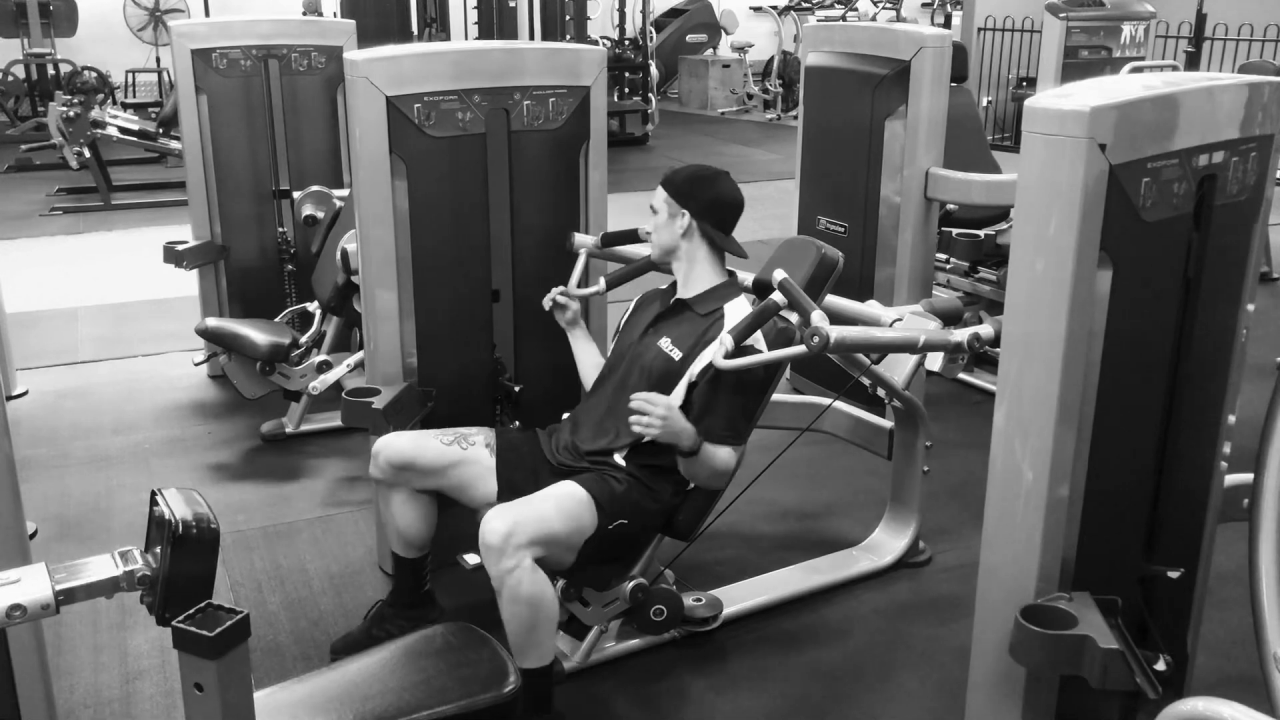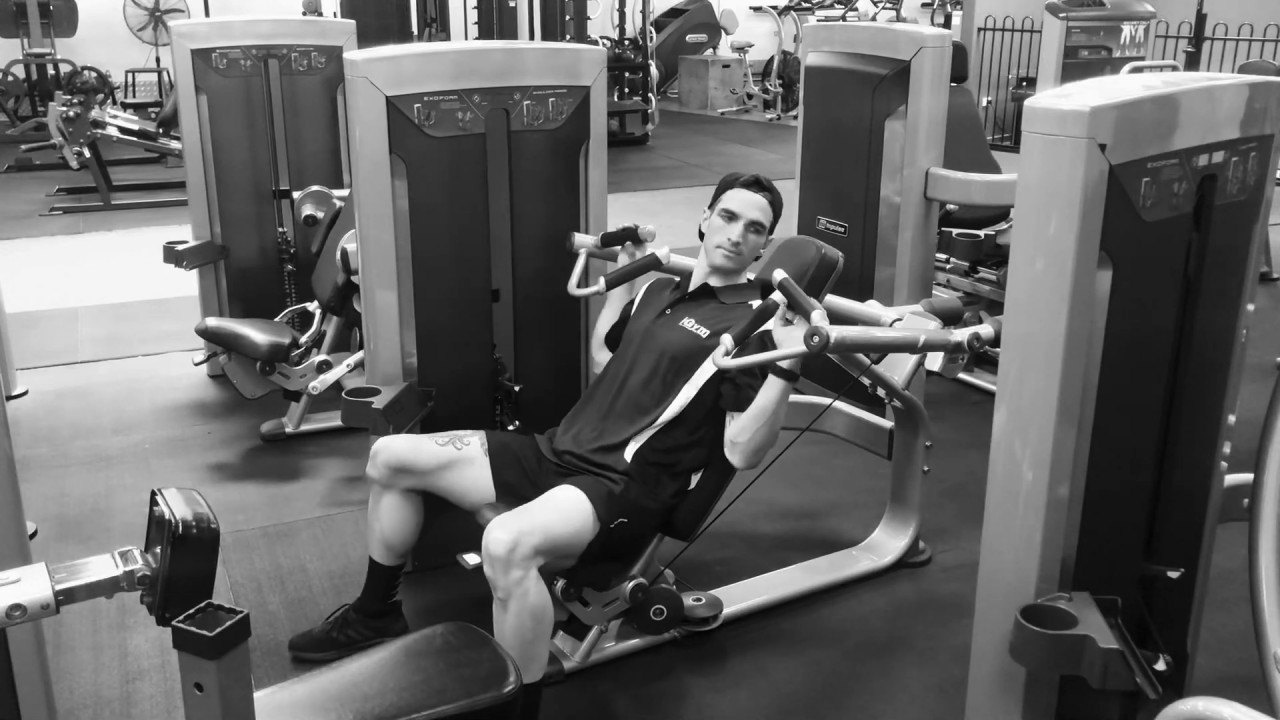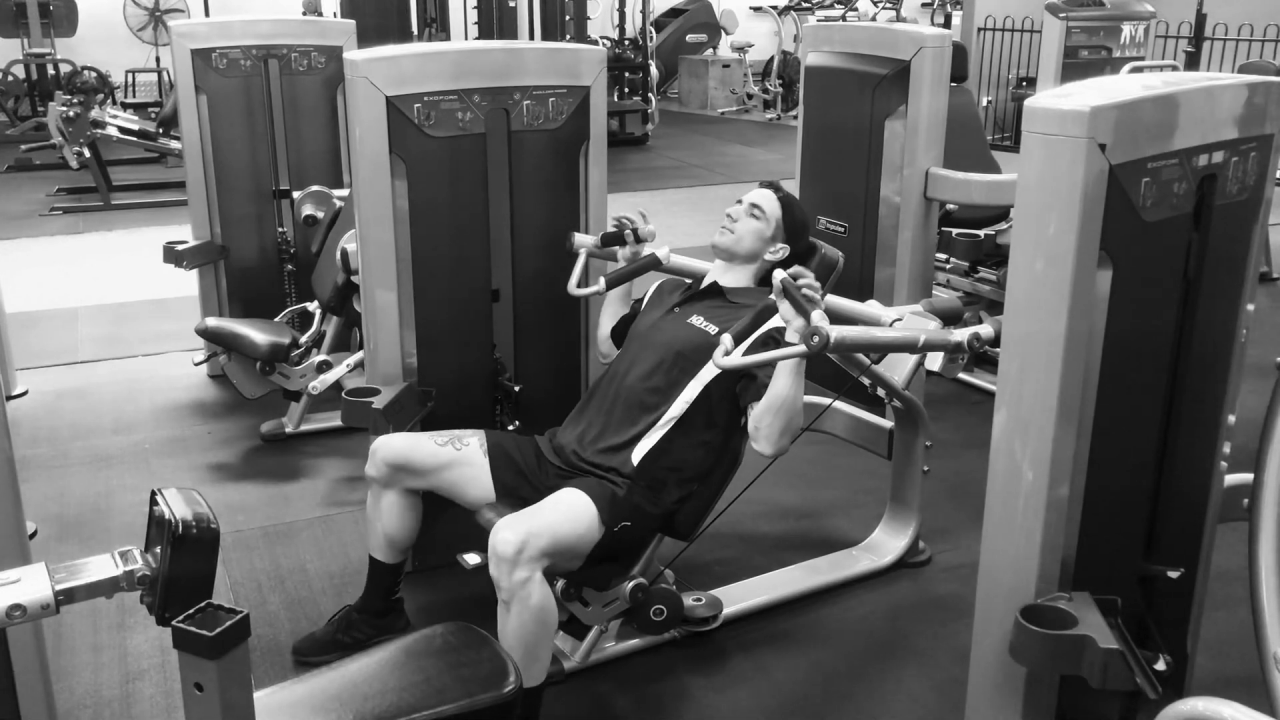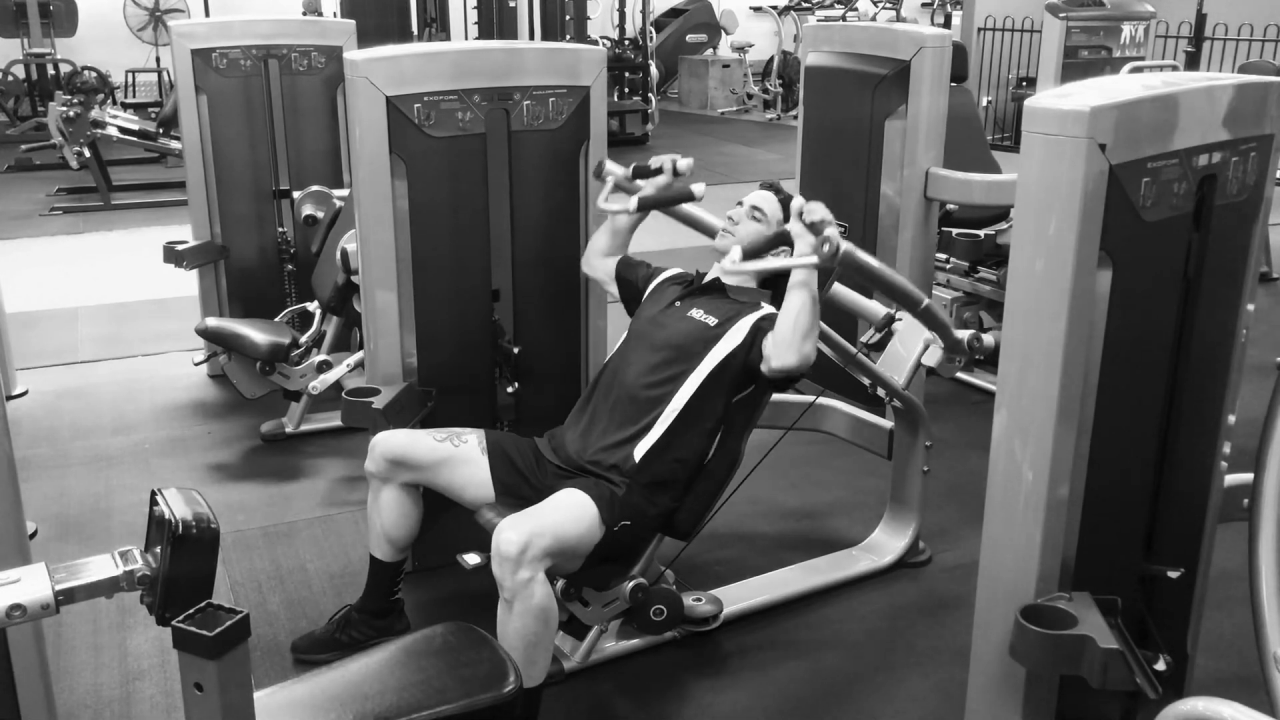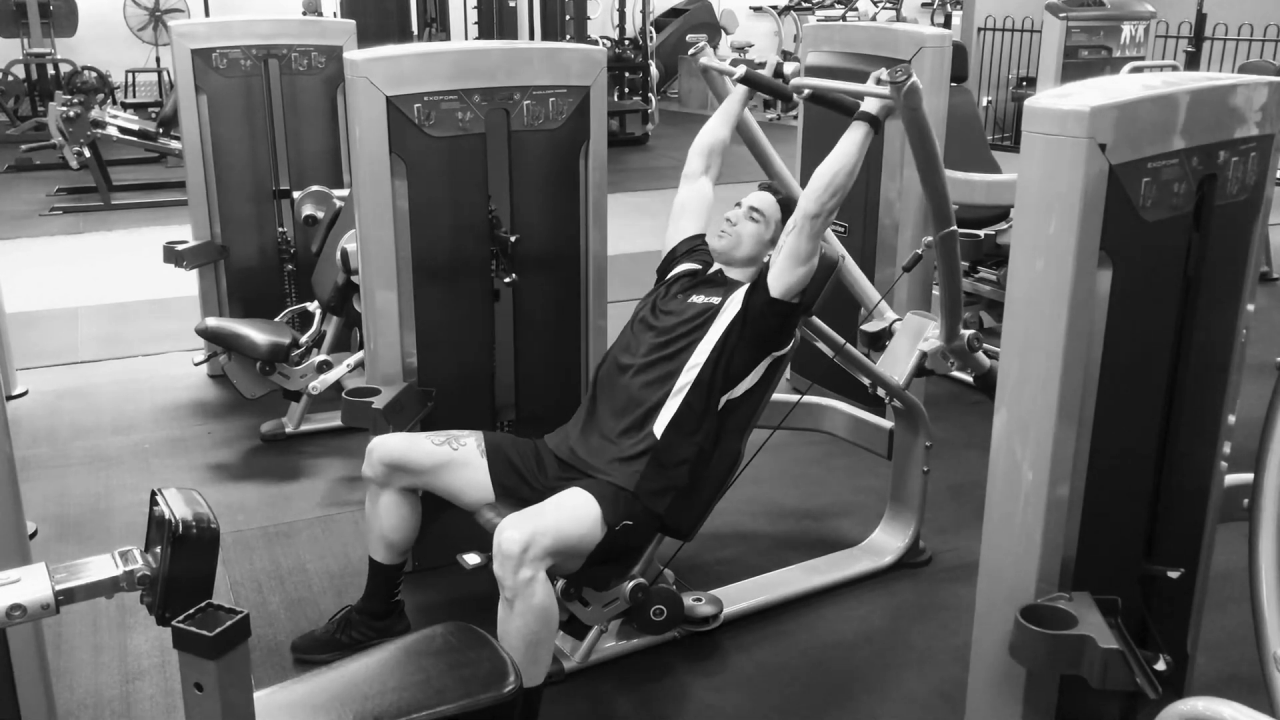
dt=1s
person 1, frame 1
left shoulder: (734, 337)
right shoulder: (657, 299)
left elbow: (719, 470)
left wrist: (682, 437)
right wrist: (574, 328)
left hip: (630, 485)
right hip: (564, 447)
left knee: (502, 533)
right knee: (392, 455)
right ankle: (411, 604)
person 1, frame 2
left shoulder: (752, 325)
right shoulder: (662, 290)
left elbow: (742, 450)
left wrist: (786, 368)
right wrist: (626, 272)
left hip: (627, 486)
right hip: (560, 451)
left knee: (506, 544)
right knee: (390, 457)
right ankle: (375, 614)
person 1, frame 3
left shoulder: (759, 325)
right shoulder: (672, 290)
left elbow: (770, 440)
left wrist: (797, 338)
right wrist: (625, 265)
left hip: (627, 488)
right hip: (559, 453)
left knee: (514, 546)
right knee: (389, 456)
right ankle: (378, 613)
person 1, frame 4
left shoulder: (758, 319)
right shoulder: (675, 285)
left elbow: (790, 358)
right elbow: (597, 260)
left wrist: (808, 253)
right wrist: (646, 198)
left hip: (623, 487)
right hip: (558, 453)
left knee: (517, 546)
right knee: (390, 452)
right ankle: (378, 613)
person 1, frame 5
left shoulder: (759, 309)
right shoulder: (686, 269)
left elbow: (814, 211)
right elbow: (700, 166)
left wrist: (867, 118)
right wrist: (740, 89)
left hip: (627, 488)
right hip: (560, 454)
left knee: (518, 546)
right knee: (387, 456)
right ankle: (378, 613)
